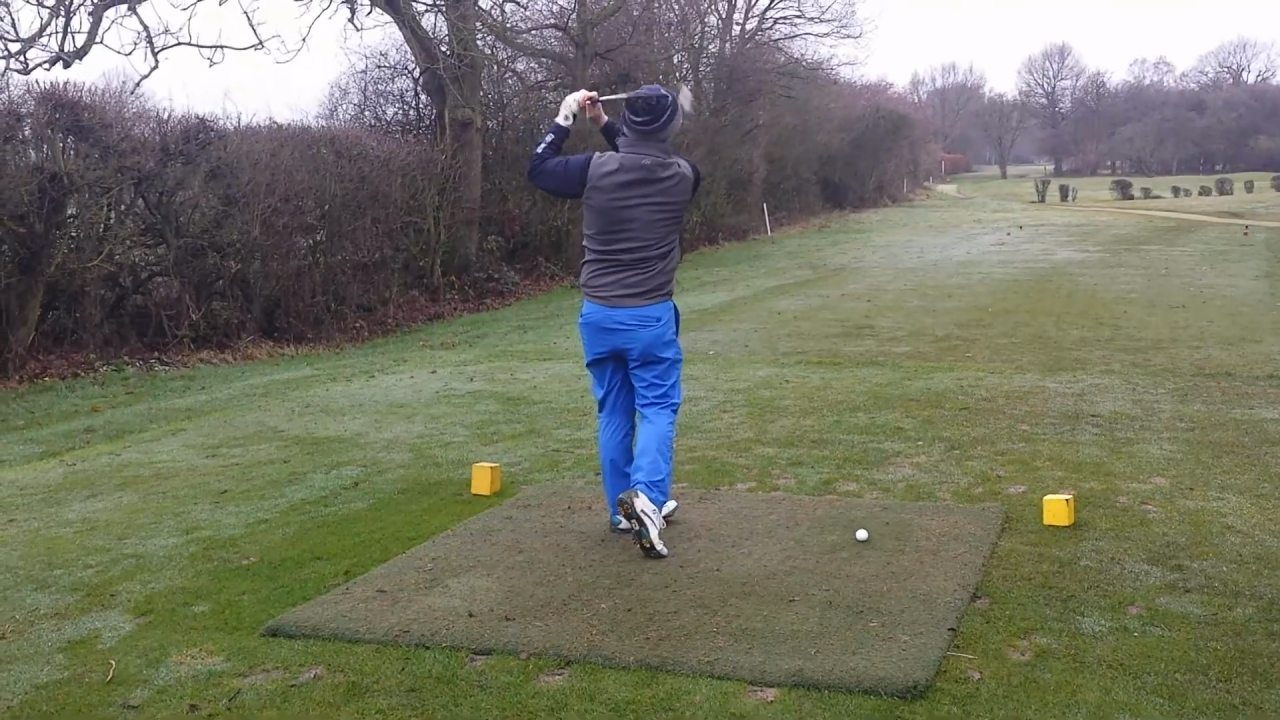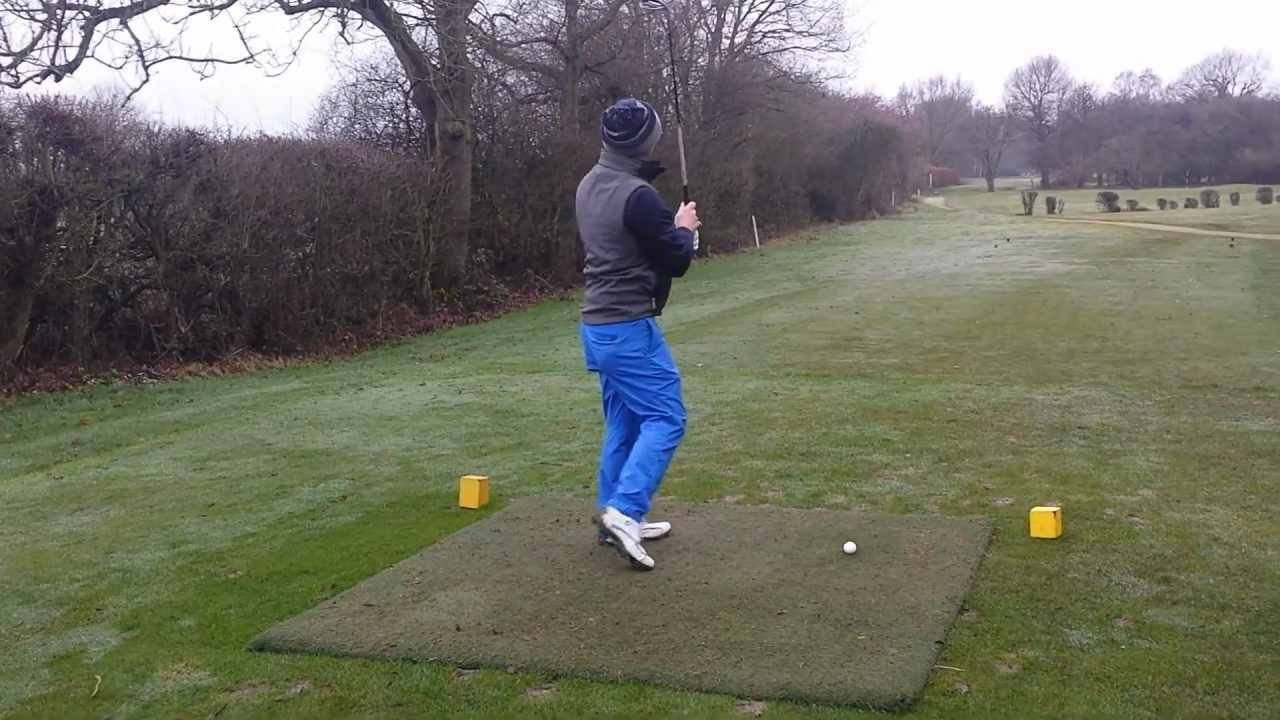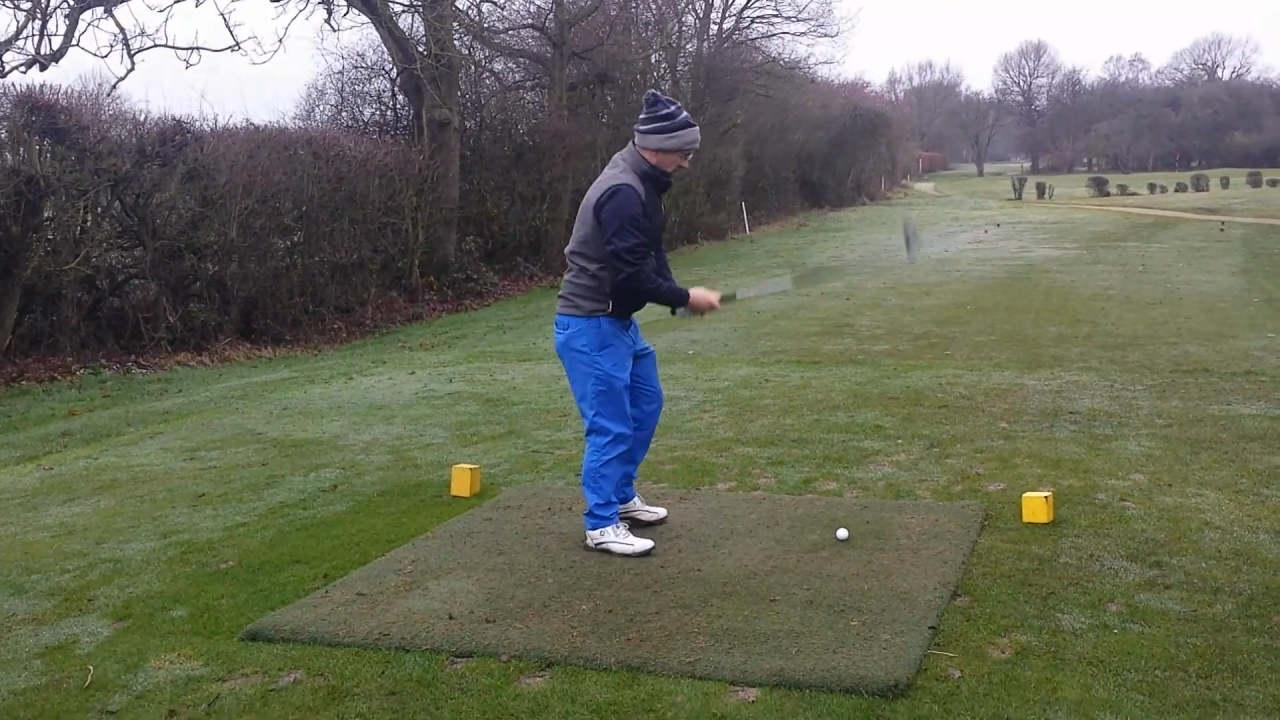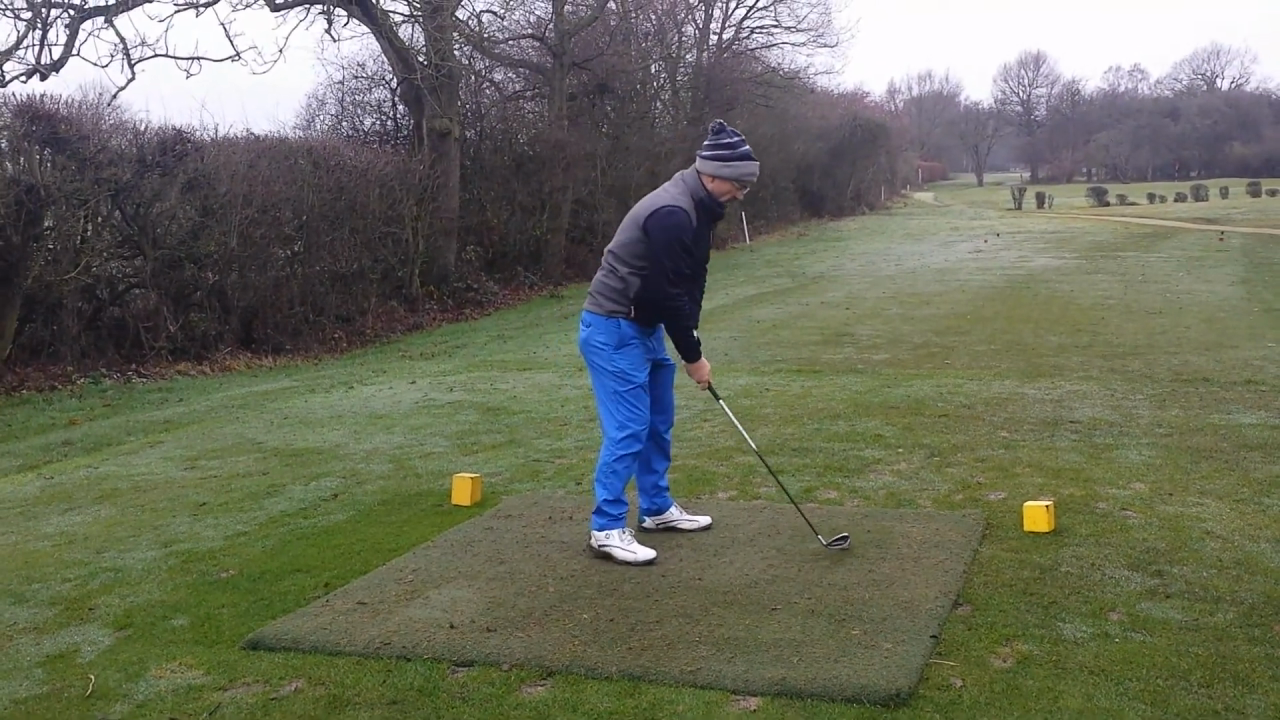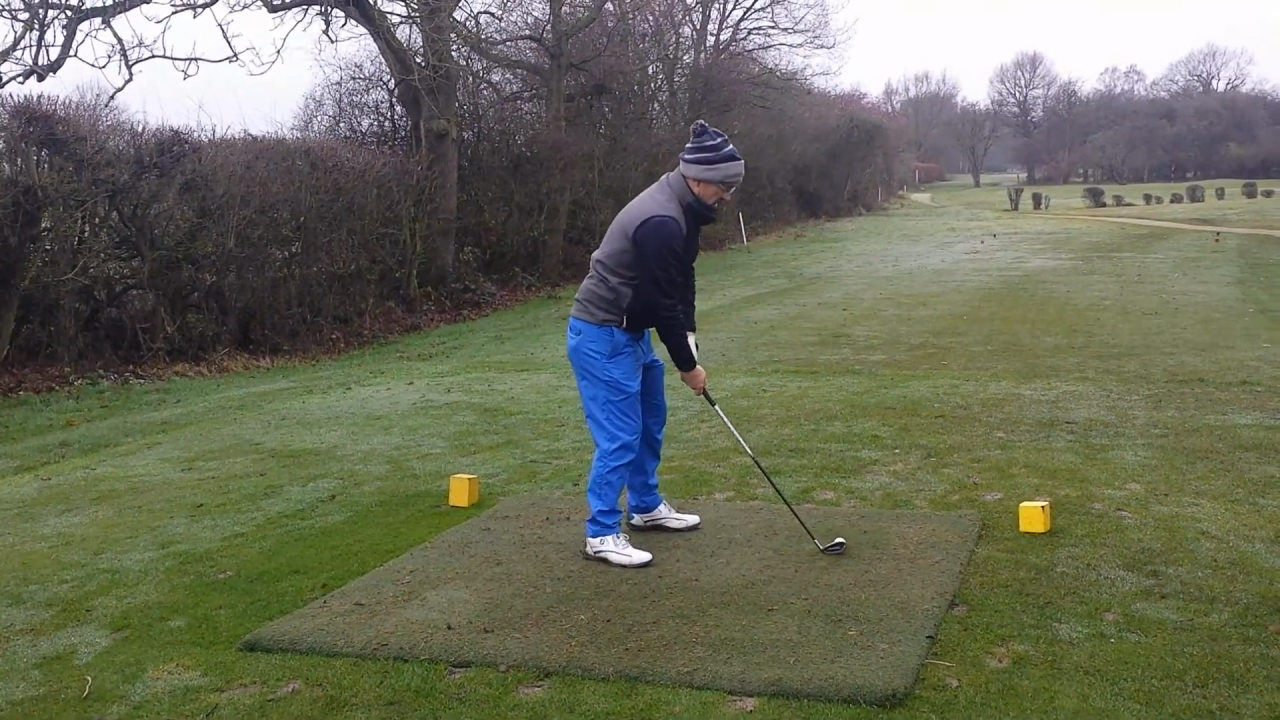
dt=0.7s
person 1, frame 1
left shoulder: (594, 168)
right shoulder: (685, 177)
left elbow: (538, 172)
left wrist: (565, 116)
right wrist: (609, 128)
left hip: (598, 313)
right hip: (650, 314)
left knee: (613, 411)
right knee: (658, 408)
left ankle: (621, 507)
right ankle: (646, 495)
person 1, frame 2
left shoulder: (589, 186)
right shoulder: (638, 196)
right elbow: (676, 261)
left wrist: (667, 229)
right wrist: (684, 230)
left hip: (599, 325)
right hip: (630, 328)
left knee: (623, 424)
right knee: (664, 420)
left ankle: (618, 518)
right ankle: (622, 510)
person 1, frame 3
left shoulder: (638, 182)
right shoulder: (623, 193)
left elbow: (644, 259)
right elbow: (631, 272)
left wrist: (676, 294)
right wrist: (685, 298)
left hip: (615, 319)
right hip: (591, 324)
left knee: (646, 404)
right knee: (610, 424)
left ankle: (621, 497)
right ankle: (601, 524)
person 1, frame 4
left shoulder: (695, 207)
right shoulder: (671, 214)
left elbow: (690, 281)
right elbow: (669, 292)
left wrist: (692, 337)
right wrist: (692, 356)
left hip: (644, 324)
right hip: (613, 328)
left knee: (658, 422)
right knee: (628, 427)
left ankle: (656, 508)
right ankle: (607, 528)
person 1, frame 5
left shoulder: (679, 206)
right shoulder: (661, 223)
left elbow: (681, 281)
right elbow: (662, 302)
left wrist: (689, 336)
right wrist: (687, 365)
left hip: (629, 329)
right hip: (602, 335)
left knee: (650, 421)
right knee: (619, 435)
left ankle: (646, 506)
right ankle: (602, 534)
